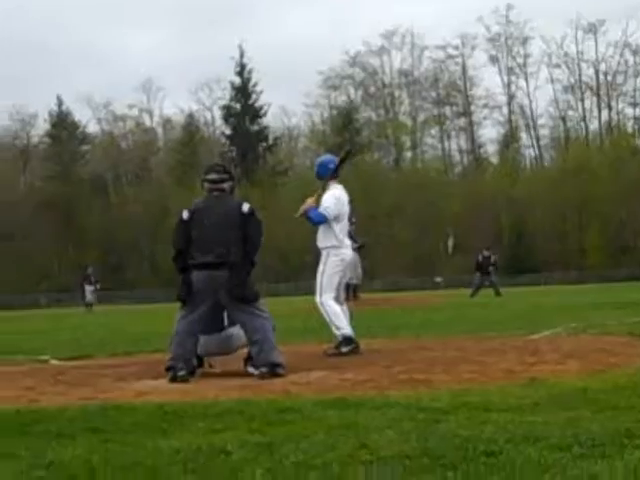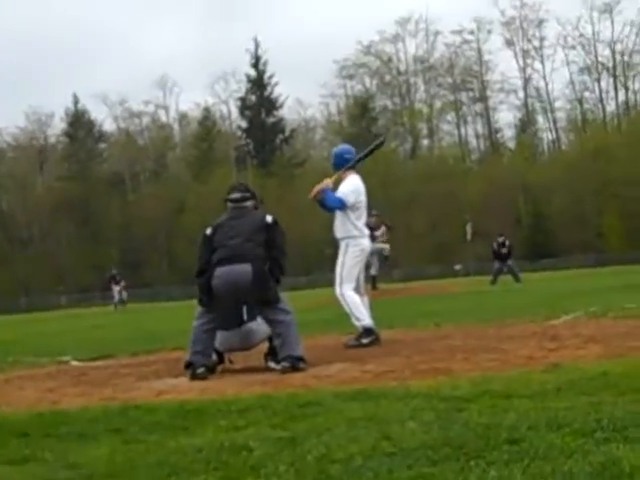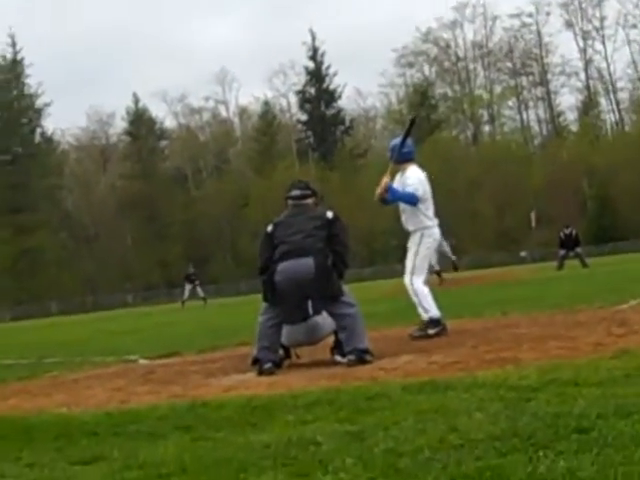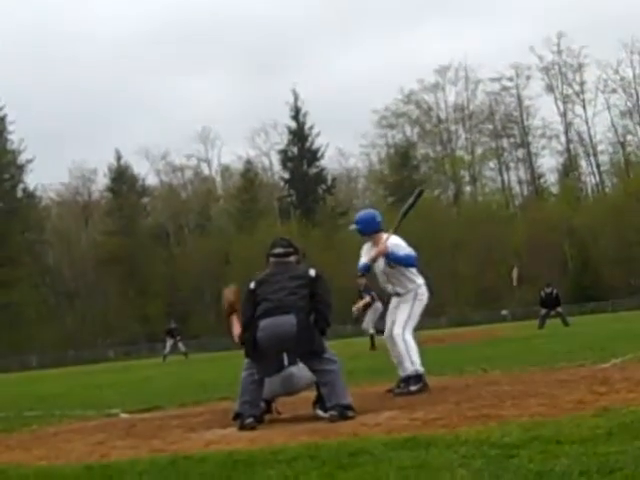
dt=0.7s
person 1, frame 1
left shoulder: (190, 211)
right shoulder: (243, 208)
left elbow: (179, 248)
right elbow: (252, 244)
left wrist: (186, 274)
right wrist: (243, 271)
left hip: (198, 275)
right hip: (231, 274)
left knee: (188, 320)
right knee: (255, 318)
left ankle: (179, 367)
right ankle: (268, 363)
person 1, frame 2
left shoulder: (215, 227)
right shoulder: (266, 220)
left elbow: (203, 263)
right elbow: (277, 254)
left wrist: (204, 293)
right wrist: (272, 281)
left hip: (220, 275)
right hip: (253, 272)
left knee: (205, 319)
right knee: (280, 314)
left ankle: (199, 364)
right ankle: (290, 358)
person 1, frame 3
left shoulder: (275, 224)
right shoulder: (326, 215)
left elbow: (264, 261)
right elbow: (340, 248)
left wrist: (269, 290)
right wrist: (336, 275)
left hip: (282, 271)
right hip: (314, 267)
left knee: (270, 315)
right knee: (345, 307)
left ankle: (265, 360)
right ankle: (357, 352)
person 1, frame 4
left shoulder: (258, 281)
right shoulder: (309, 273)
left elbow: (246, 317)
right elbow: (322, 305)
left wrist: (248, 343)
right wrist: (319, 332)
left hip: (263, 328)
right hip: (296, 324)
left knee: (253, 370)
right knee: (326, 363)
left ankle: (247, 415)
right ankle: (338, 407)
person 2, frame 1
left shoulder: (333, 194)
right shoulder: (338, 192)
left elbow: (320, 219)
right elbow: (322, 220)
left wrist: (310, 208)
right wrist: (308, 212)
left hip: (334, 252)
right hip: (341, 251)
left knee: (324, 298)
right knee: (337, 298)
left ankle: (348, 340)
right ankle: (347, 340)
person 2, frame 2
left shoulder: (352, 183)
right shoulder: (349, 183)
left elbow: (337, 204)
right elbow: (332, 207)
left wrist: (327, 190)
right wrist: (320, 197)
left hip: (353, 242)
right hip: (356, 242)
left knee: (344, 289)
right knee: (356, 288)
left ankle: (368, 331)
right ankle: (367, 330)
person 2, frame 3
left shoulder: (414, 175)
right shoulder: (401, 176)
left elbow: (412, 199)
right elbow: (391, 199)
left wrist: (389, 188)
right wrist: (382, 195)
left hip: (425, 233)
right hip: (418, 233)
left knee: (413, 279)
right knee: (415, 279)
left ankle: (435, 322)
right ankle: (429, 320)
person 2, frame 4
left shoulder: (393, 242)
right shoulder: (367, 248)
left elbow: (412, 260)
right elbow: (361, 270)
left wrist: (387, 254)
right wrist: (371, 260)
left hip: (414, 293)
right hip: (398, 296)
left knee: (401, 333)
right knee: (391, 336)
left ankle: (418, 379)
right ankle: (406, 376)
